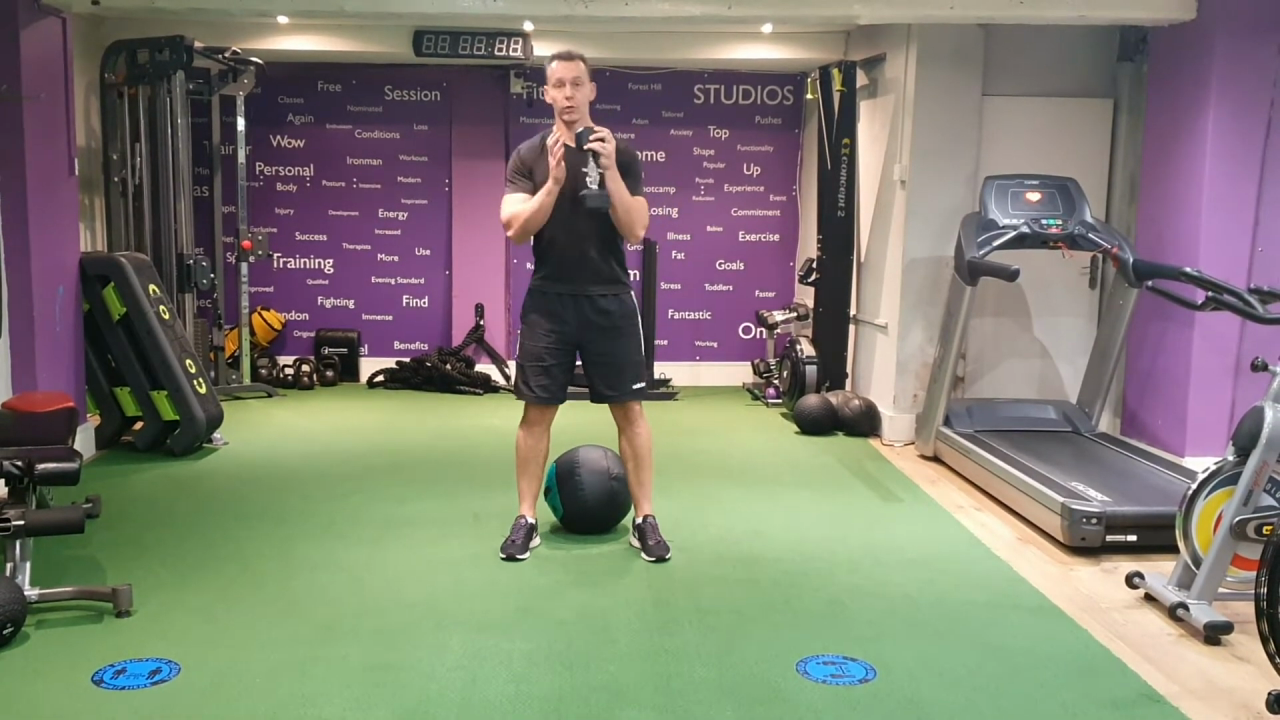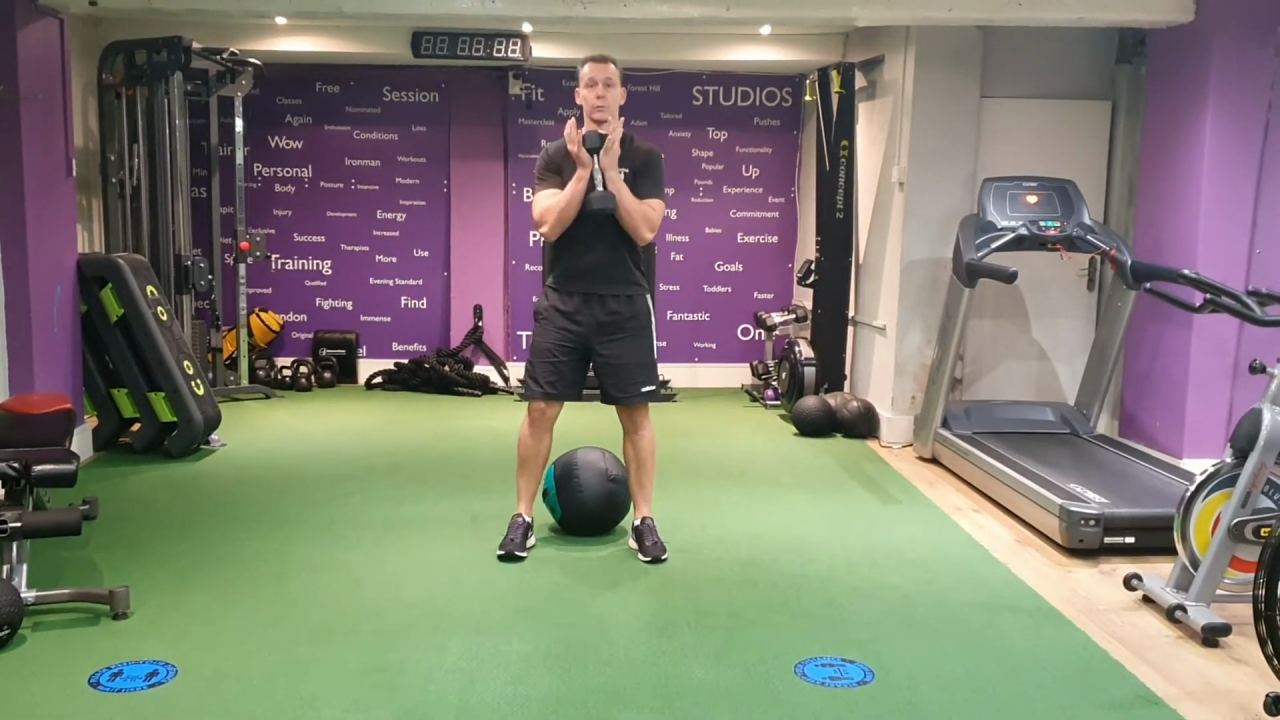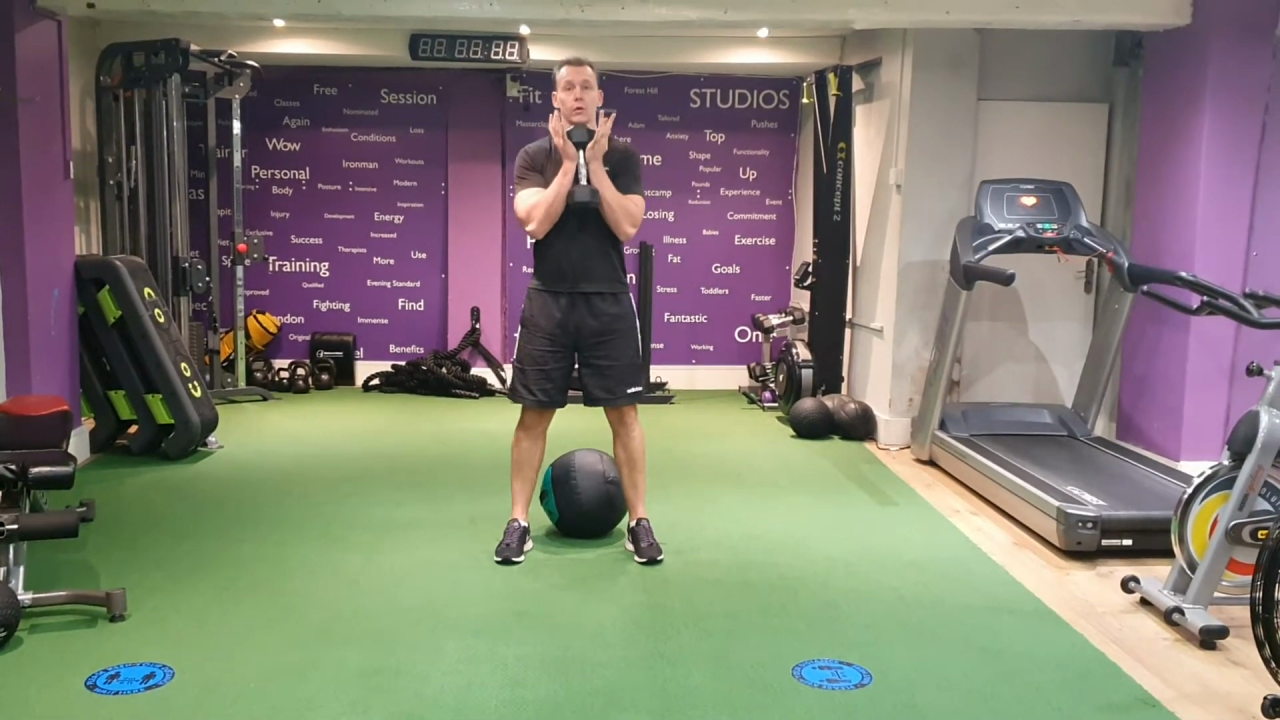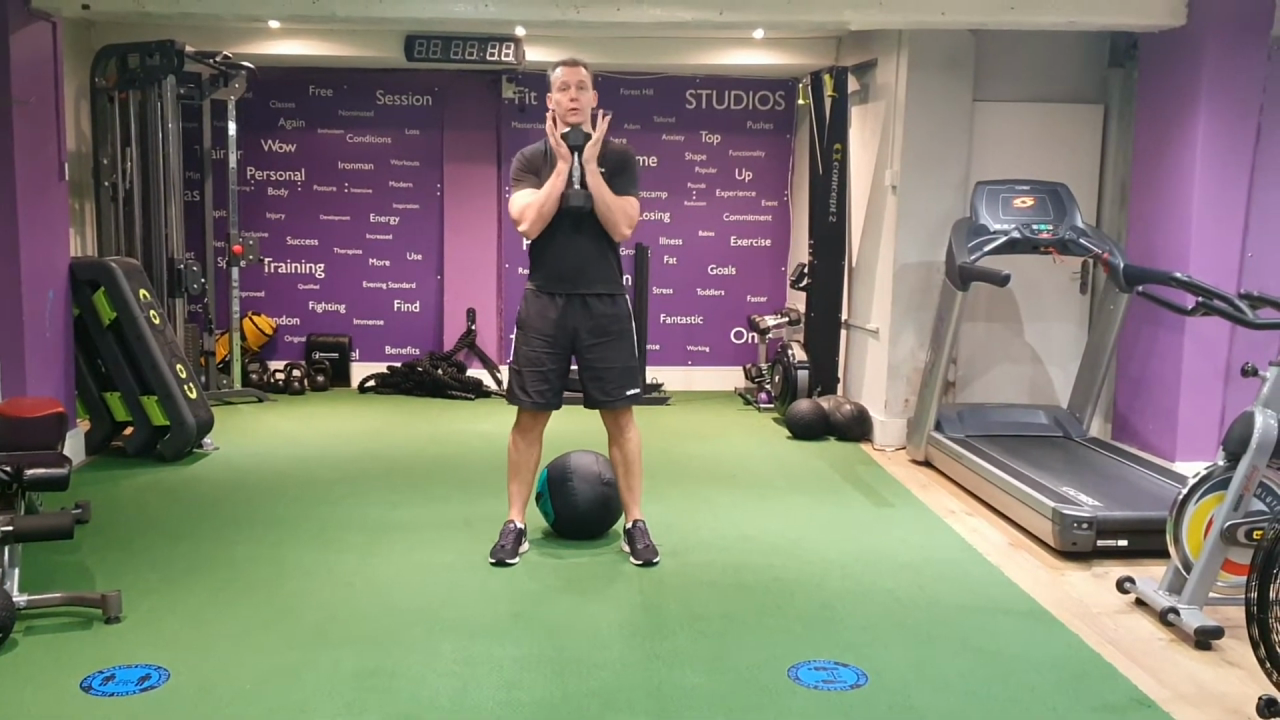
dt=0.7s
person 1, frame 1
left shoulder: (621, 154)
right shoulder: (528, 154)
left elbow: (635, 230)
right elbow: (514, 228)
left wrist: (609, 168)
right wrist: (556, 177)
left hip: (609, 298)
right hip: (549, 300)
left knee: (630, 410)
right knee: (537, 410)
left ankle: (644, 520)
right ankle: (526, 520)
person 1, frame 2
left shoulder: (645, 156)
right shoulder: (555, 155)
left elbow: (646, 231)
right elbow: (548, 226)
left wrist: (611, 171)
right wrist: (582, 169)
left hip: (624, 302)
right hip: (563, 300)
left knee: (636, 412)
right knee: (541, 409)
left ankle: (643, 521)
right ankle: (523, 518)
person 1, frame 3
left shoulder: (623, 156)
right shoulder: (535, 155)
left elbow: (627, 226)
right elbow: (535, 223)
left wrist: (596, 164)
right wrist: (568, 164)
left hip: (608, 300)
right hip: (549, 300)
left knee: (624, 412)
right knee: (533, 413)
left ankle: (638, 522)
right ankle: (519, 522)
person 1, frame 4
left shoulder: (619, 157)
right shoulder: (530, 158)
left elbow: (622, 228)
right elbow: (527, 224)
left wrist: (590, 165)
right wrist: (563, 164)
left hip: (605, 302)
right hip: (545, 301)
left knee: (619, 414)
right knee: (530, 415)
left ankle: (634, 523)
right ankle: (515, 524)
